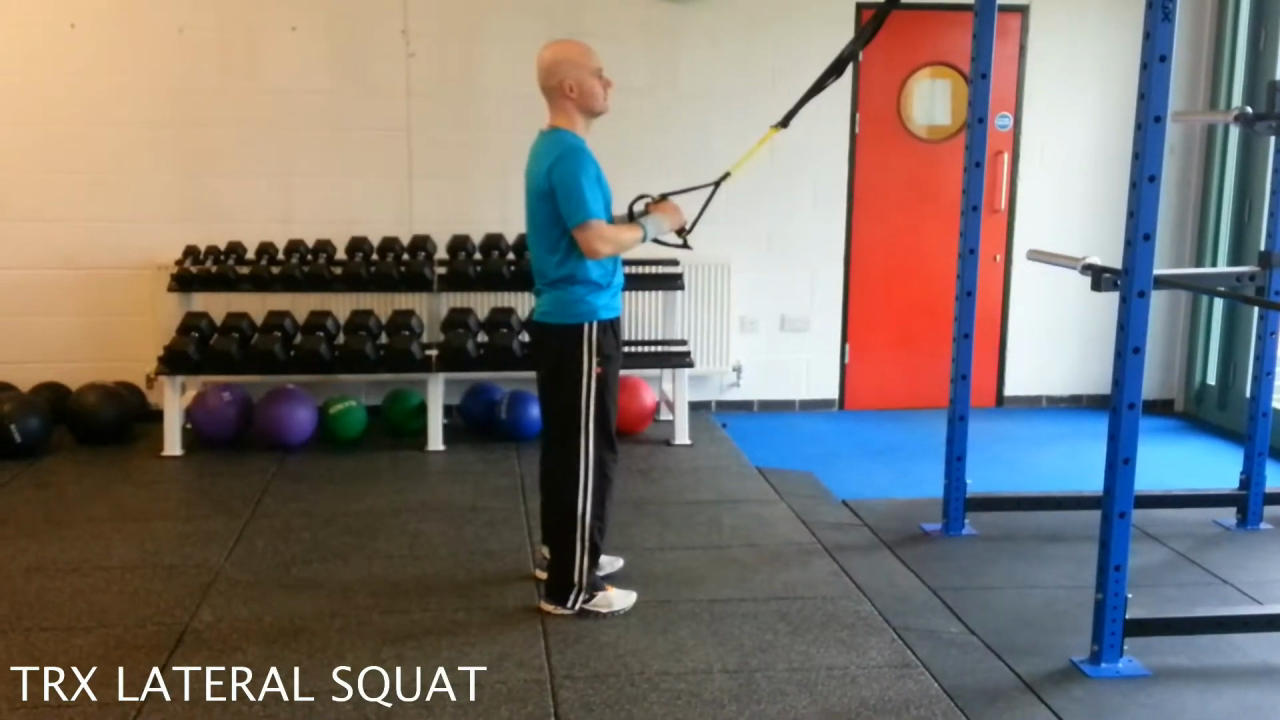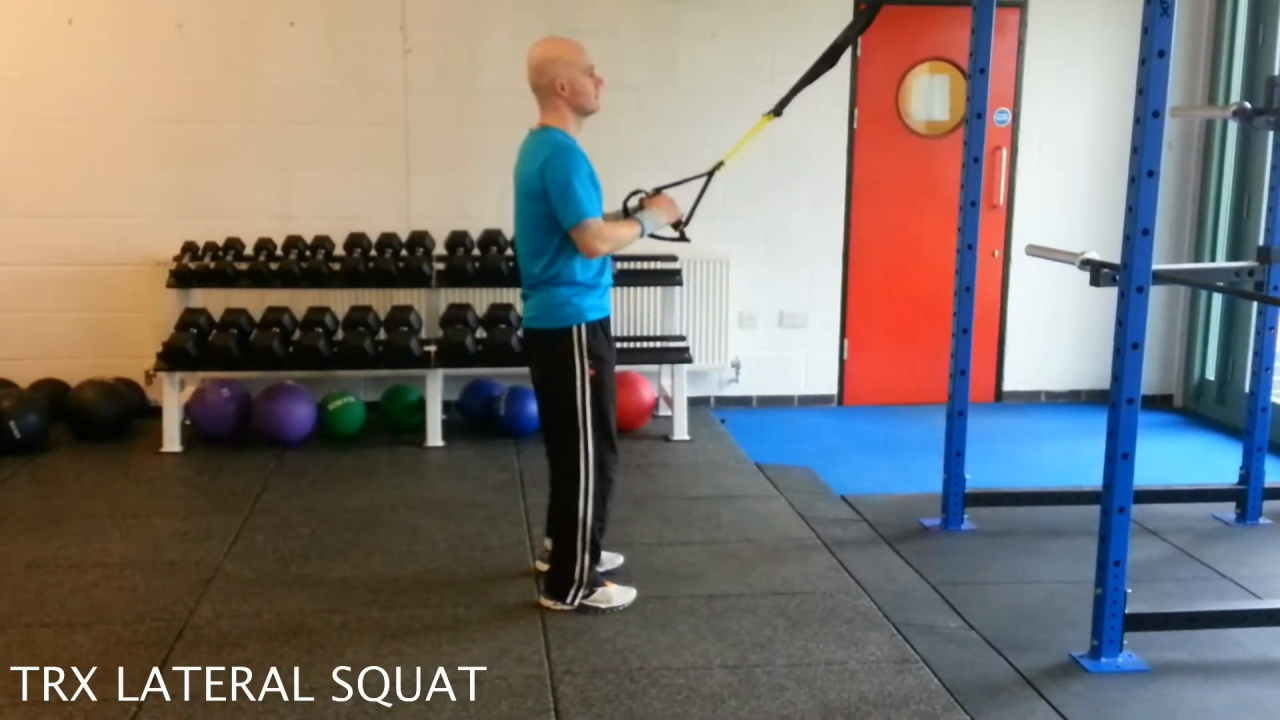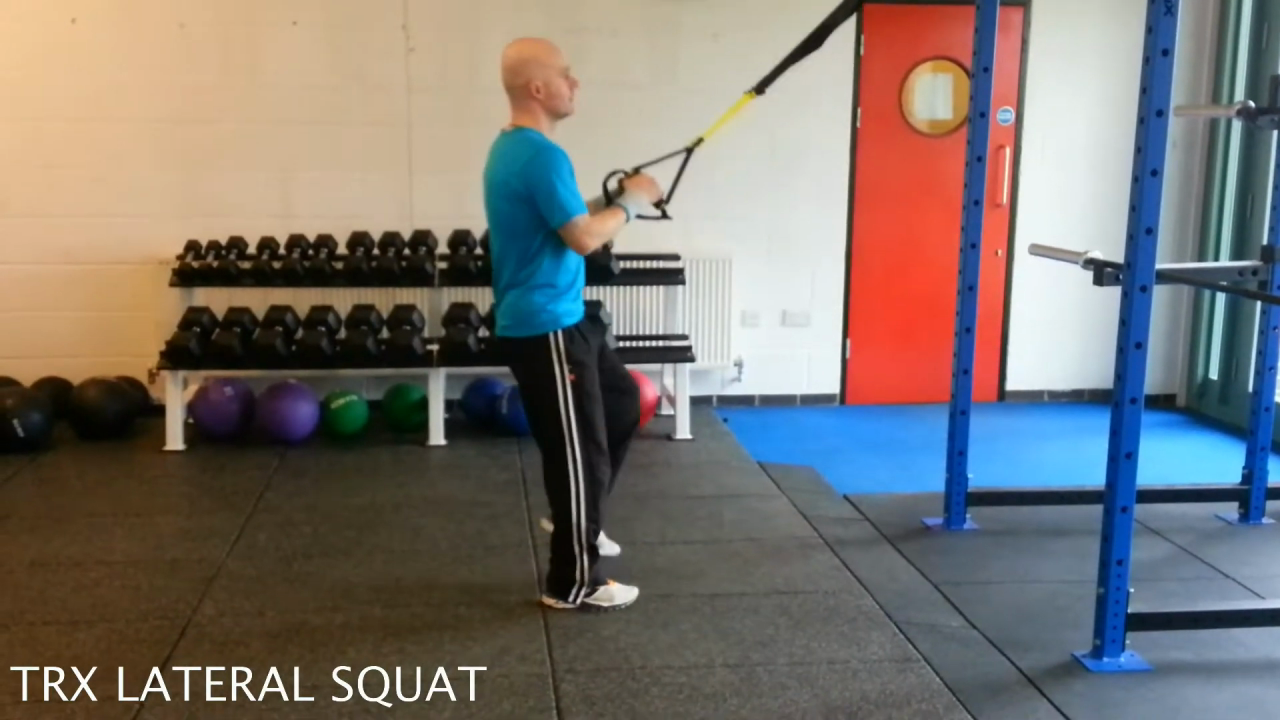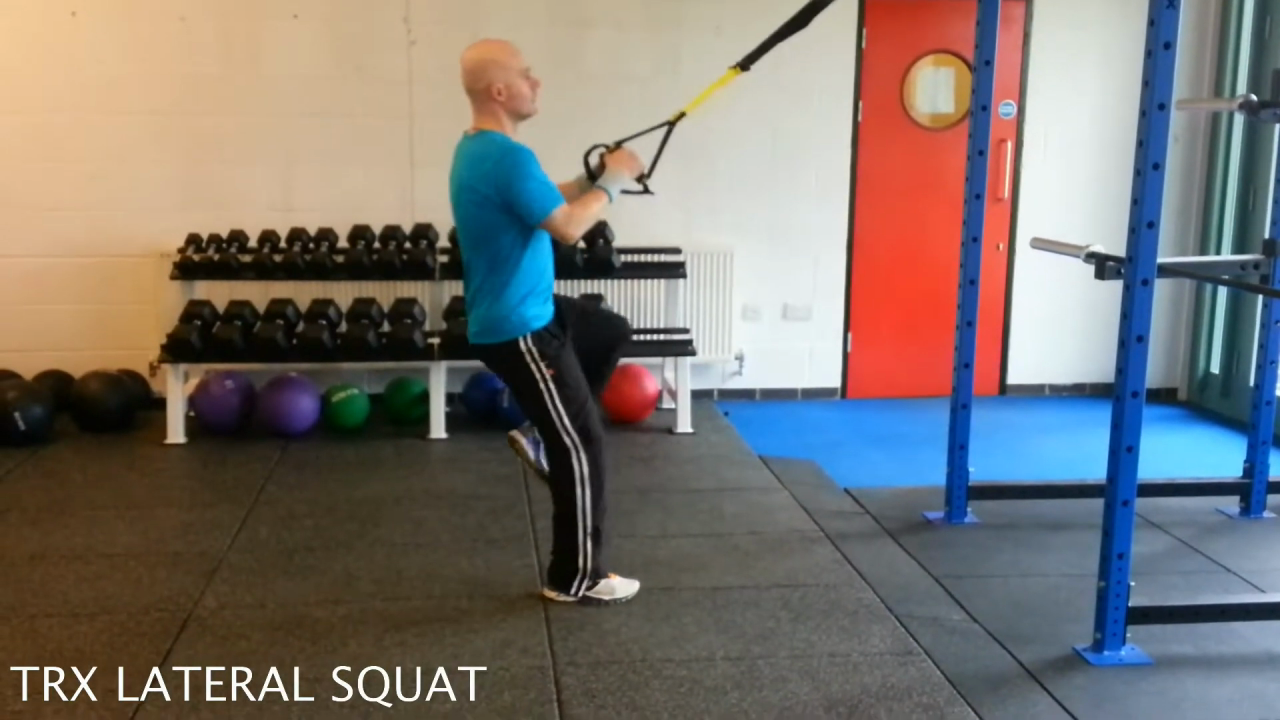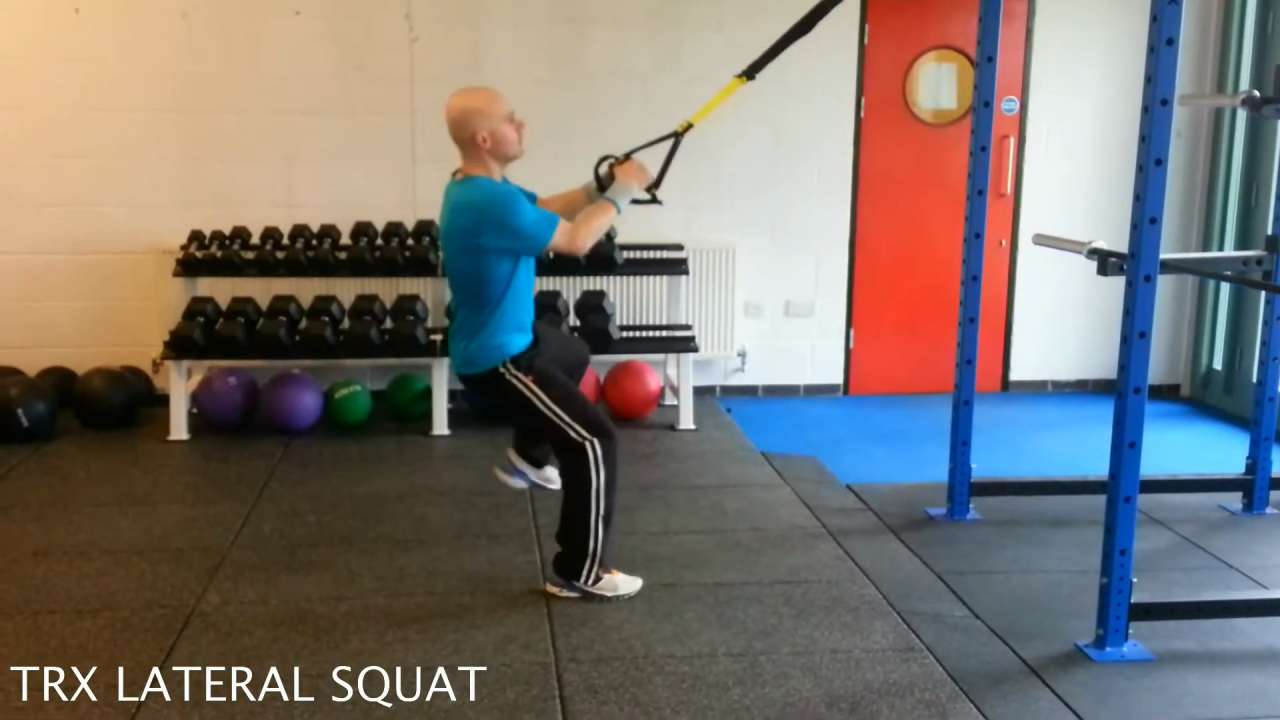
dt=0.4s
person 1, frame 1
left shoulder: (553, 147)
right shoulder: (571, 155)
right elbow: (595, 242)
left wrist: (637, 219)
right wrist: (654, 224)
left hip: (562, 318)
right hip: (581, 324)
left knee: (567, 446)
right knee: (589, 455)
left ankle: (561, 553)
right ankle: (570, 586)
person 1, frame 2
left shoulder: (540, 147)
right shoulder: (561, 154)
right elbow: (594, 242)
left wrist: (630, 214)
right wrist: (650, 219)
left hip: (557, 319)
right hip: (572, 324)
left knee: (575, 444)
right knee: (592, 450)
left ankle: (562, 546)
right ankle: (570, 583)
person 1, frame 3
left shoulder: (510, 148)
right shoulder: (540, 155)
right elbow: (584, 238)
left wrist: (613, 198)
right wrist: (633, 201)
left hip: (547, 317)
right hip: (546, 329)
left knee: (624, 405)
right knee: (583, 452)
left ankle: (576, 522)
right ankle: (574, 584)
person 1, frame 4
left shoulder: (480, 149)
right shoulder: (504, 156)
left elbow: (541, 203)
right elbow: (568, 227)
left wrist: (593, 179)
right wrist: (614, 181)
left hip: (526, 310)
right hip: (516, 331)
left knee: (611, 332)
right knee: (583, 447)
left ankle: (543, 432)
right ankle: (574, 579)
person 1, frame 5
left shoulder: (484, 188)
right shoulder: (488, 203)
left elbow: (548, 209)
right elbow: (575, 240)
left wrist: (603, 183)
right wrist: (623, 191)
left hip: (503, 341)
right hip: (494, 359)
left knee: (573, 355)
right knee: (595, 438)
left ankle: (528, 457)
right ankle: (577, 574)
